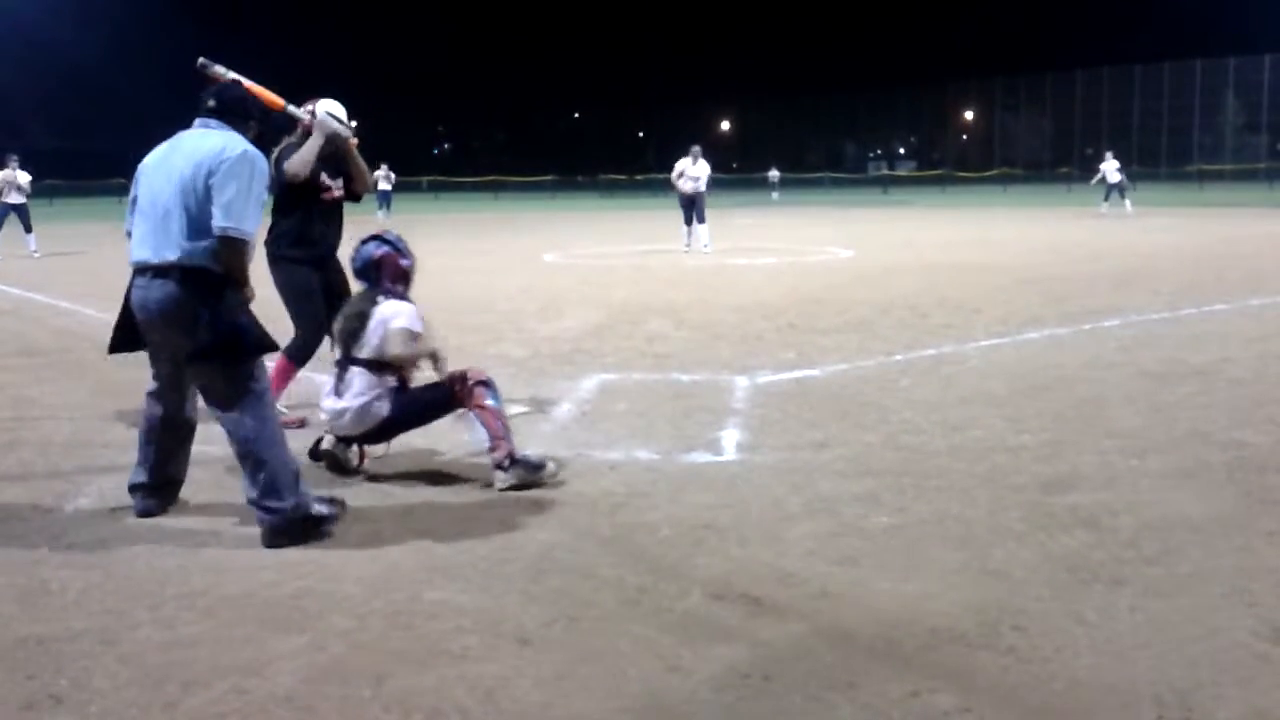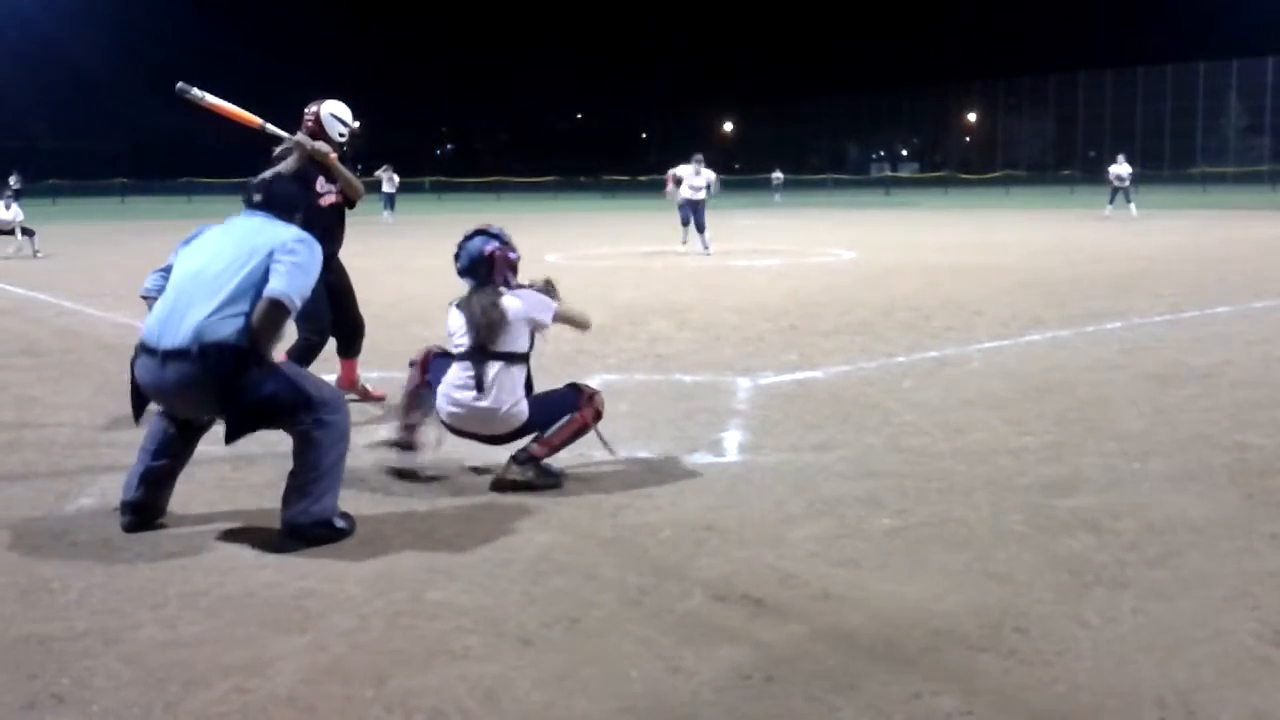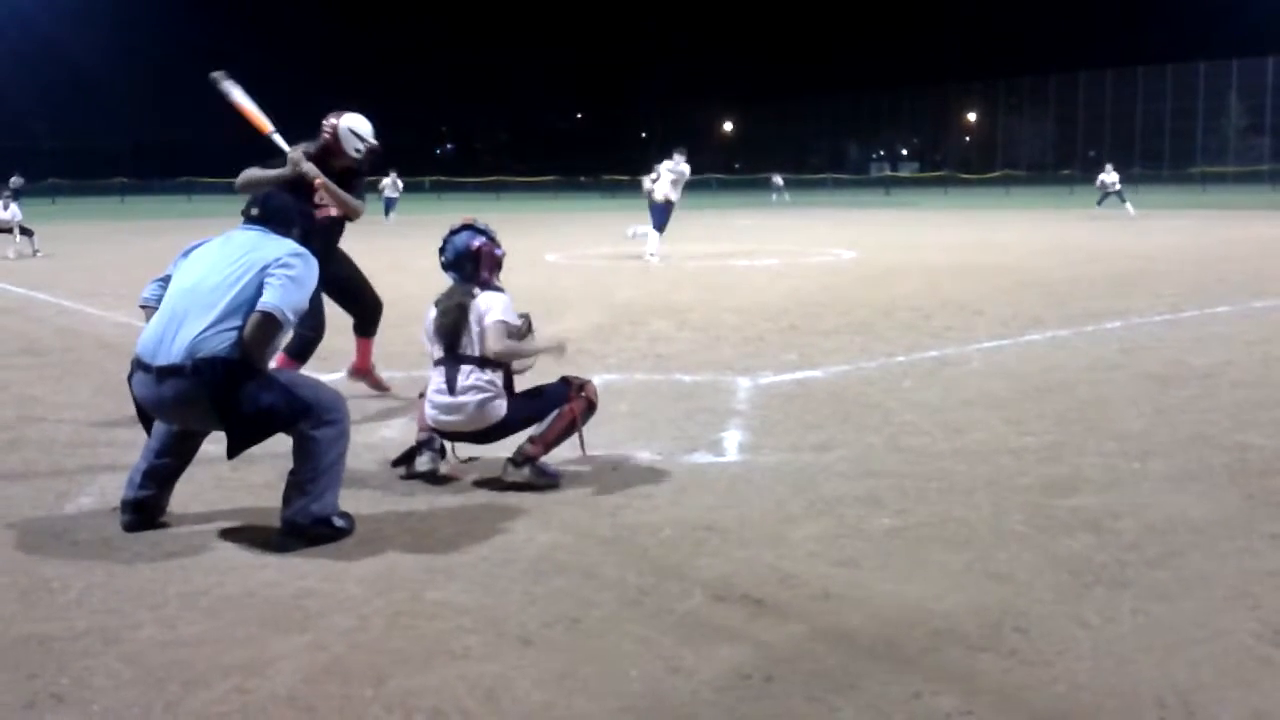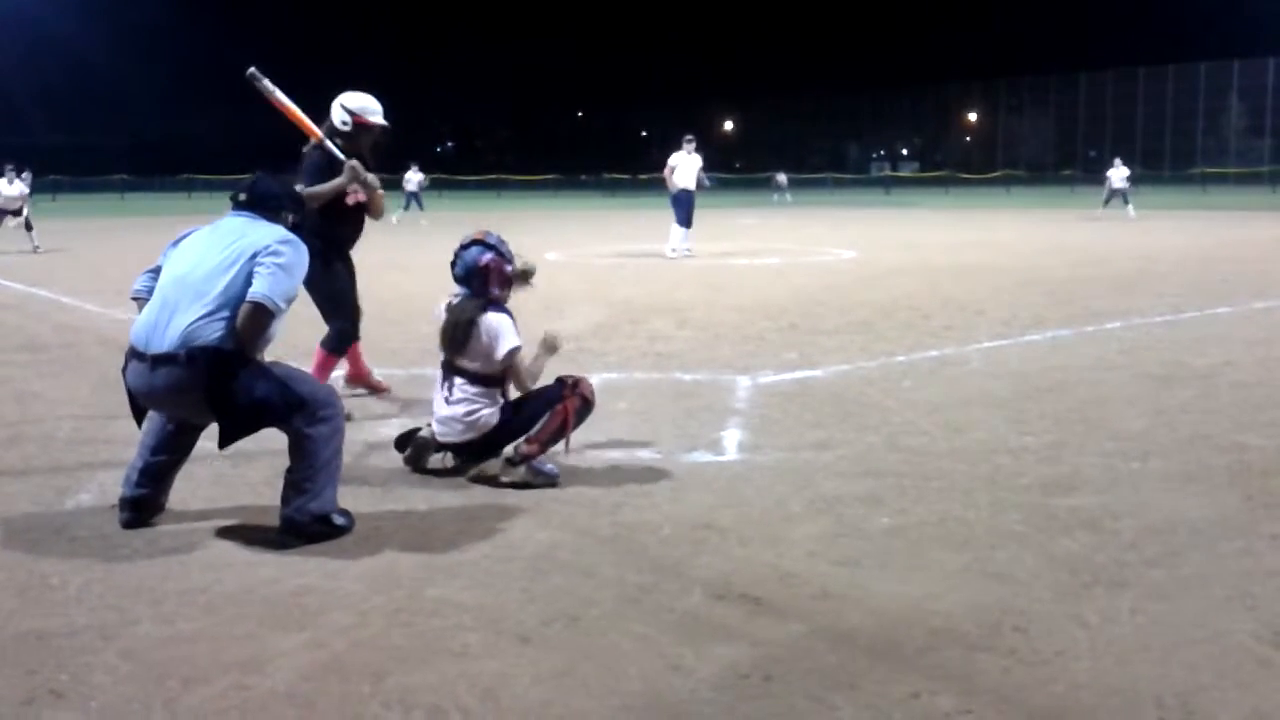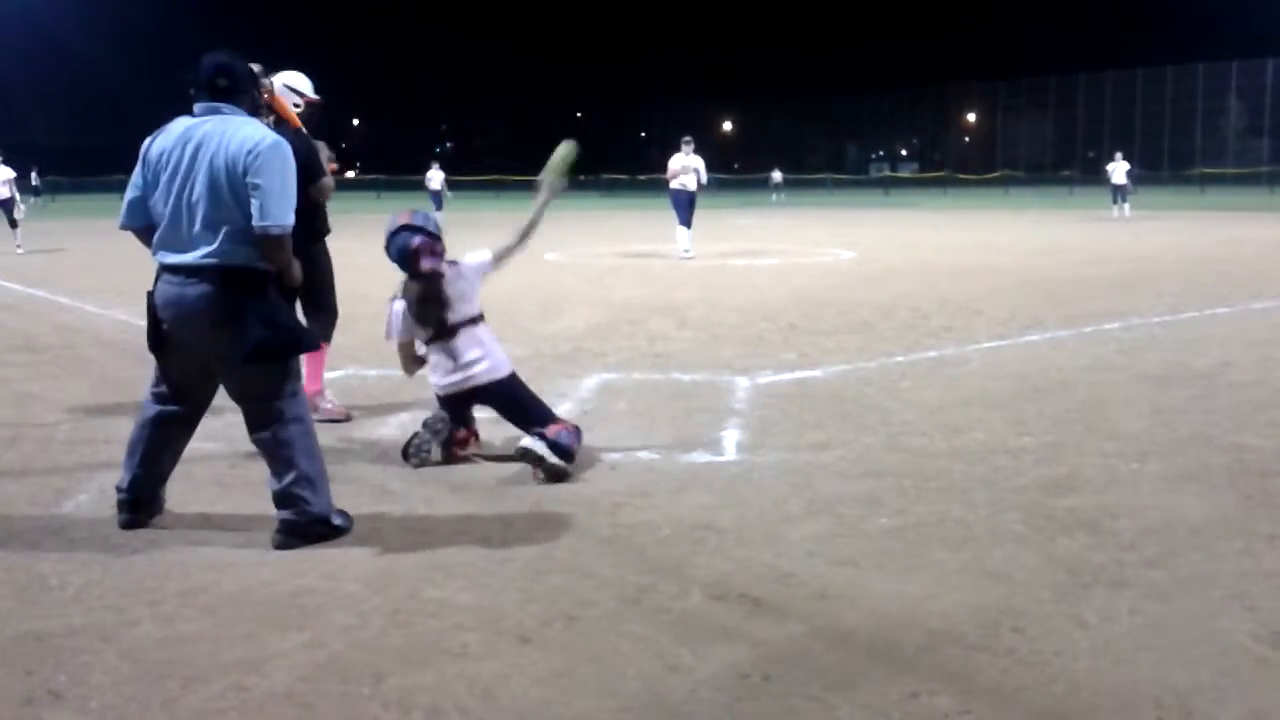
dt=0.7s
person 1, frame 1
left shoulder: (158, 153)
right shoulder: (240, 154)
left elbow: (133, 227)
right elbow: (232, 237)
right wrist: (241, 285)
left hip: (145, 289)
right hip: (195, 292)
left knee: (167, 393)
right knee: (244, 398)
left ankle: (151, 490)
right ankle: (284, 511)
person 1, frame 2
left shoulder: (208, 233)
right shoulder: (297, 240)
left elbow: (153, 290)
right elbow: (276, 304)
right wrist: (255, 359)
left hip: (150, 364)
right hip: (207, 365)
left knee: (186, 408)
right knee: (325, 409)
left ankle: (139, 505)
right ankle: (310, 520)
person 1, frame 3
left shoulder: (203, 247)
right shoulder: (293, 255)
left elbow: (151, 298)
right elbow: (267, 317)
right wrist: (251, 373)
left hip: (145, 381)
right hip: (204, 382)
left knee: (187, 398)
right knee: (326, 410)
left ankle: (141, 503)
right ankle: (309, 520)
person 1, frame 4
left shoulder: (194, 235)
right shoulder: (283, 242)
left elbow: (143, 291)
right elbow: (257, 309)
right wrist: (245, 361)
left hip: (139, 372)
right hip: (197, 373)
left knee: (183, 404)
right knee: (320, 406)
left ankle: (138, 501)
right ankle: (309, 518)
person 1, frame 5
left shoulder: (160, 140)
right shoulder: (262, 143)
left elbow: (136, 222)
right elbow: (272, 234)
right wrist: (290, 269)
left hip: (171, 290)
right hip: (234, 294)
left knee: (169, 400)
right knee: (275, 405)
left ankle: (136, 501)
right ankle: (306, 515)
person 2, frame 1
left shoulder: (336, 160)
right shoulder: (292, 153)
left elbow: (363, 186)
right elbow: (296, 173)
left wrist: (349, 148)
right wrist: (319, 135)
left hip: (325, 257)
right hip: (292, 258)
right knee: (312, 331)
person 2, frame 2
left shoulder: (333, 161)
right shoulder: (293, 158)
left elbow: (357, 194)
left wrist: (331, 162)
left hip: (327, 259)
left knee: (351, 324)
right knee: (316, 332)
left ankle: (349, 380)
person 2, frame 3
left shoulder: (354, 172)
right shoulder: (304, 162)
left elbow: (356, 211)
right elbow: (243, 183)
left wrist: (322, 182)
right wrist: (286, 173)
left hip: (328, 255)
left knee: (370, 306)
right knee: (310, 330)
left ankle: (364, 368)
person 2, frame 4
left shoulder: (359, 161)
right shoulder: (321, 157)
left elbow: (376, 213)
right elbow: (299, 200)
left wrist: (372, 190)
right wrist: (344, 181)
left hip: (336, 251)
right hip: (314, 252)
left knee: (349, 314)
right knee: (343, 324)
left ankle: (358, 372)
person 2, frame 5
right shoulder: (298, 142)
right elbow: (324, 192)
left wrist: (317, 165)
right wrist: (323, 160)
right hip: (304, 239)
right knee: (323, 314)
right ankle: (314, 396)
person 3, frame 1
left shoulder: (354, 307)
right shoulder: (401, 309)
right elbow: (396, 353)
right wrist: (430, 349)
left hip: (338, 417)
right hip: (373, 419)
right knee: (473, 383)
left ankle: (339, 441)
right ankle: (506, 462)
person 3, frame 2
left shoulder: (457, 309)
right shoulder: (525, 300)
right elbow: (583, 322)
right wrist: (553, 306)
left hip: (452, 415)
right hip: (506, 422)
left knee: (429, 358)
right knee: (591, 400)
left ankle: (406, 435)
right ankle: (526, 462)
person 3, frame 3
left shoulder: (438, 307)
right shoulder: (494, 299)
right elbow: (497, 349)
right wrist: (543, 347)
left hip: (440, 419)
right hip: (485, 418)
right knee: (583, 392)
left ankle: (427, 447)
right ankle: (523, 462)
person 3, frame 4
left shoulder: (452, 306)
right shoulder: (496, 319)
right elbow: (525, 383)
left wrist: (510, 283)
right wrist: (544, 352)
left hip: (447, 428)
right hip: (478, 431)
right knee: (580, 390)
left ankle: (433, 439)
right ankle: (521, 461)
person 3, frame 5
left shoulder: (401, 305)
right shoulder: (462, 269)
left elbow: (409, 367)
right elbow: (513, 245)
right wrist: (544, 198)
left hip: (449, 388)
right hip: (493, 376)
left knee: (460, 441)
right knee: (565, 432)
left ankle: (442, 432)
right ankle: (543, 442)
